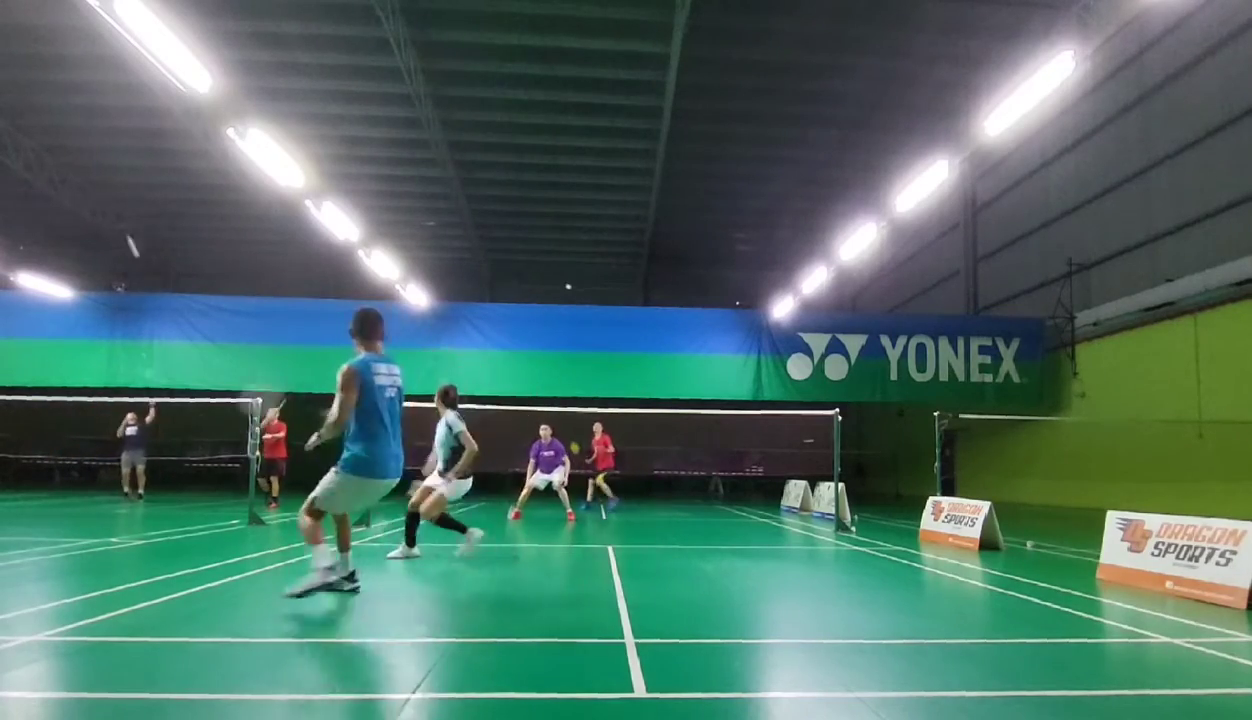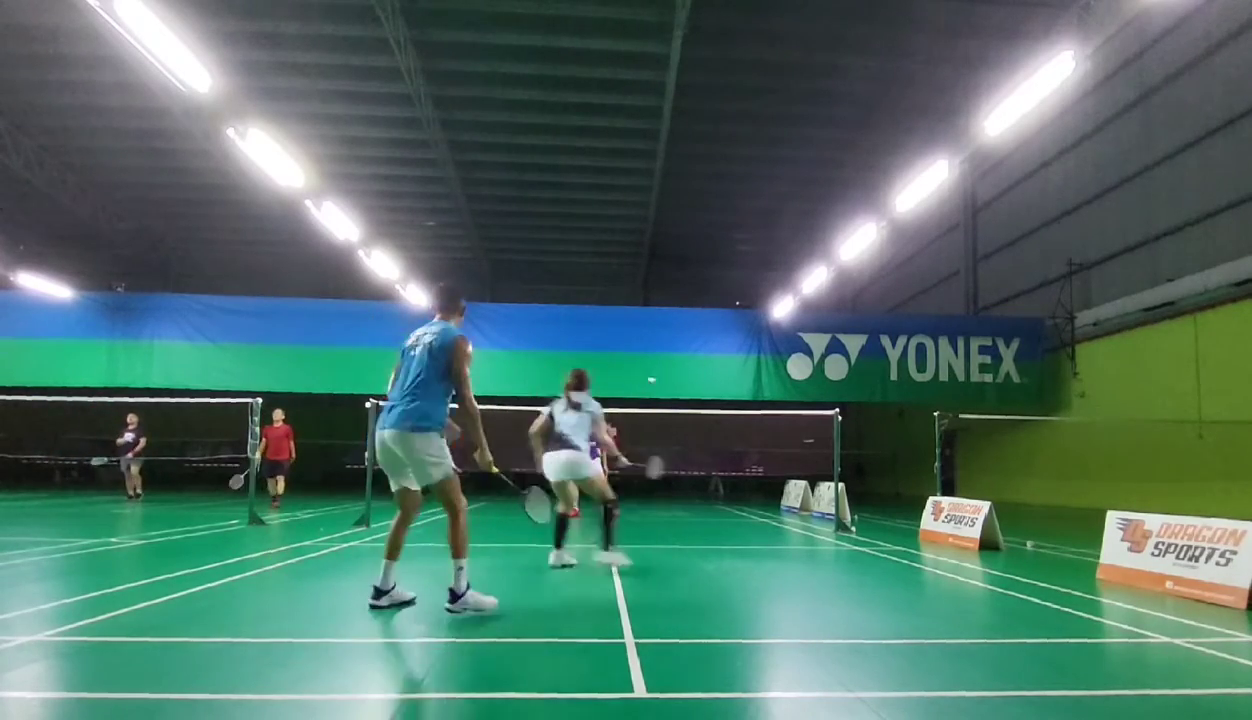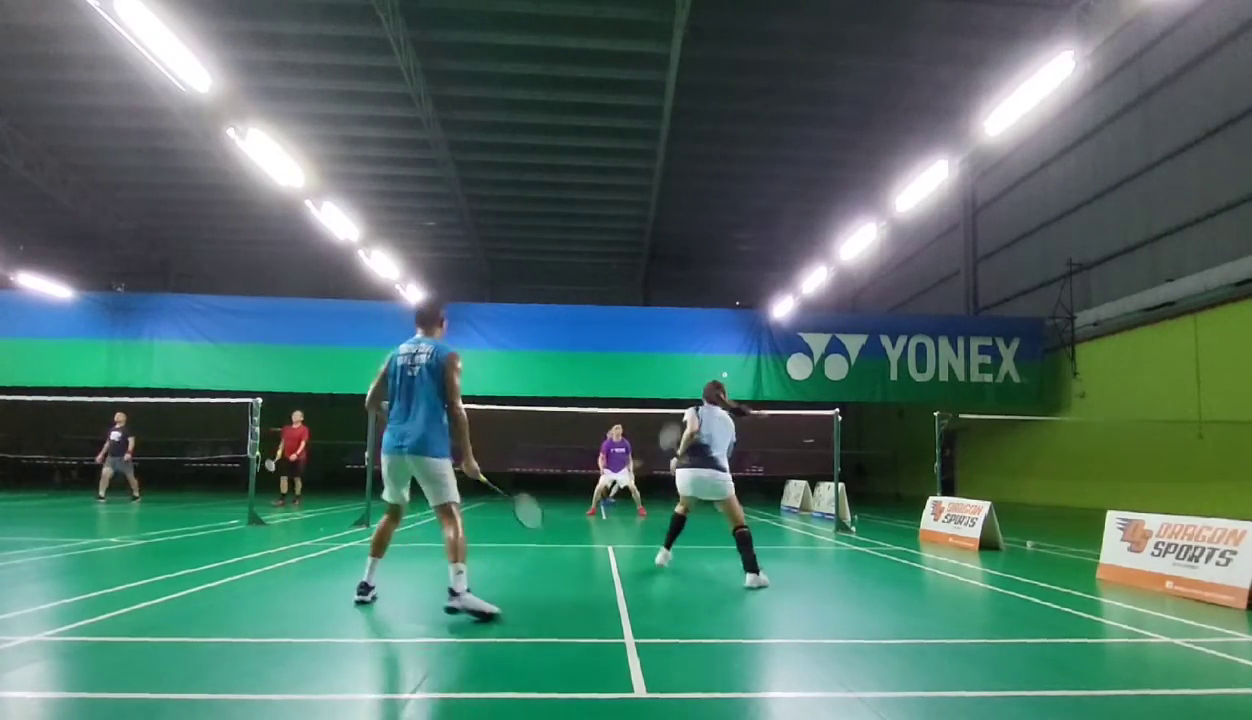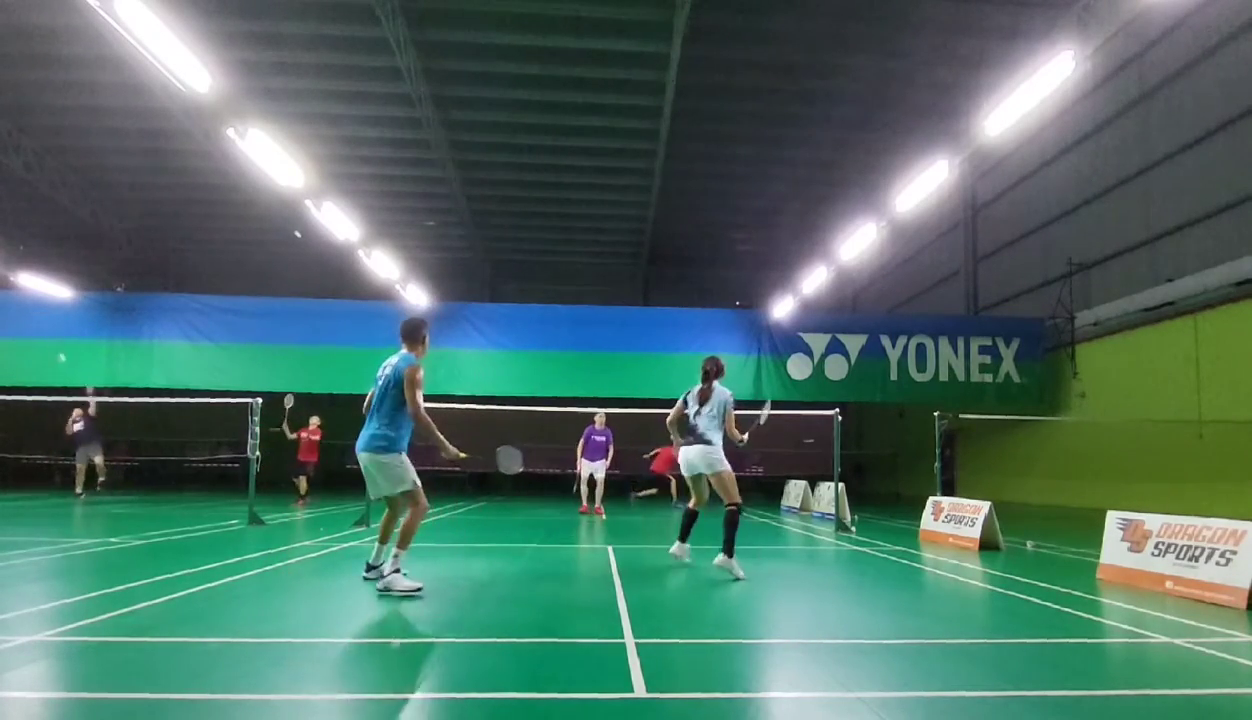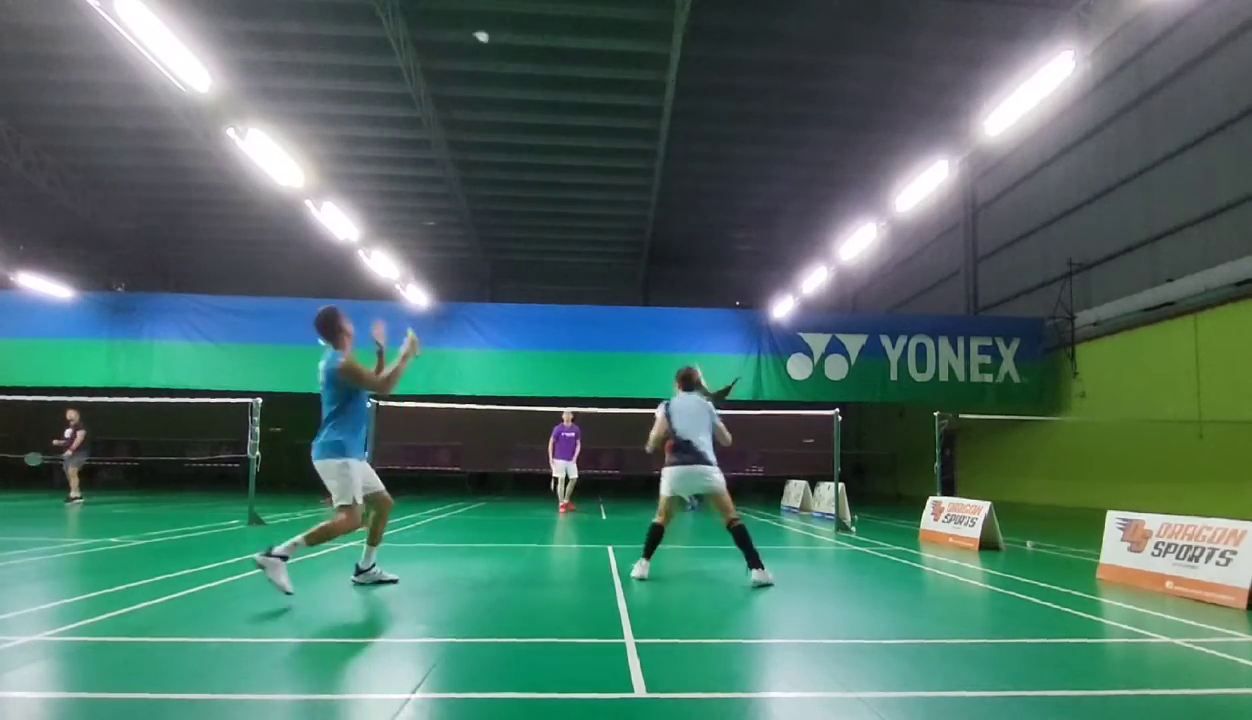
dt=0.7s
person 1, frame 1
left shoulder: (352, 370)
right shoulder: (396, 371)
left elbow: (339, 421)
left wrist: (319, 437)
left hip: (361, 465)
right hip: (391, 469)
left knee: (309, 514)
right knee: (340, 514)
left ankle: (324, 568)
right ankle: (345, 574)
person 1, frame 2
left shoulder: (414, 338)
right shoulder: (457, 341)
right elbow: (466, 397)
right wrist: (482, 447)
left hip: (387, 429)
right hip: (419, 430)
left knee: (408, 510)
right knee: (457, 506)
left ankle: (384, 589)
right ankle: (459, 592)
person 1, frame 3
left shoulder: (396, 354)
right shoulder: (447, 356)
left elbow: (372, 402)
right elbow: (455, 408)
right wrist: (468, 456)
left hip: (394, 445)
right hip: (429, 448)
left knee: (392, 513)
right knee: (452, 519)
left ankle: (367, 584)
right ankle: (458, 591)
person 1, frame 4
left shoulder: (388, 364)
right shoulder: (412, 367)
left elbow: (367, 407)
right elbow: (416, 412)
right wrist: (444, 445)
left hip: (368, 446)
right hip: (385, 448)
left knee: (396, 506)
right knee: (418, 506)
left ankle: (375, 564)
right ankle: (390, 572)
person 1, frame 5
left shoulder: (344, 362)
right shoulder: (342, 363)
left elbow: (373, 385)
right elbow: (382, 387)
left wrist: (381, 351)
right wrist: (406, 355)
left hip: (352, 453)
right hip: (337, 453)
left knee: (384, 503)
right knee: (350, 519)
left ankle: (367, 567)
right ankle: (277, 555)
person 2, frame 1
left shoulder: (452, 420)
right shoulder: (444, 421)
left elbow: (473, 449)
right elbow: (437, 451)
left wrist: (455, 473)
right wrist: (427, 471)
left hip: (456, 479)
left knee: (427, 513)
right knee: (413, 506)
left ankle: (469, 533)
right ankle: (409, 547)
person 2, frame 2
left shoulder: (556, 405)
right shoulder: (593, 405)
left elbow: (534, 431)
right elbow: (602, 438)
left wrist: (540, 456)
right wrist: (618, 457)
left hip: (553, 458)
right hip: (576, 457)
left knee: (566, 504)
right knee: (609, 500)
left ankle: (558, 553)
right ankle: (608, 550)
person 2, frame 3
left shoulder: (696, 411)
right shoulder: (729, 422)
left elbow: (692, 431)
left wrist: (679, 455)
left hip: (689, 471)
right hip: (717, 475)
left knee: (683, 507)
right knee: (739, 524)
left ankle: (665, 553)
right ankle: (753, 573)
person 2, frame 4
left shoulder: (690, 393)
right shoulder: (725, 395)
left elbow: (670, 420)
right elbow: (731, 432)
left wrist: (677, 439)
right wrist: (742, 438)
left hip: (687, 451)
right hip: (708, 450)
left knee: (698, 499)
right knee: (733, 502)
left ankle: (680, 545)
right ankle: (727, 556)
person 2, frame 5
left shoulder: (667, 406)
right shoulder: (707, 405)
left elbow: (655, 439)
right elbow: (726, 441)
left wrist: (650, 447)
right wrist: (716, 426)
left hip: (676, 468)
right hip: (706, 468)
left knee: (662, 517)
right knee: (732, 520)
left ankle: (644, 563)
right ankle: (757, 569)
